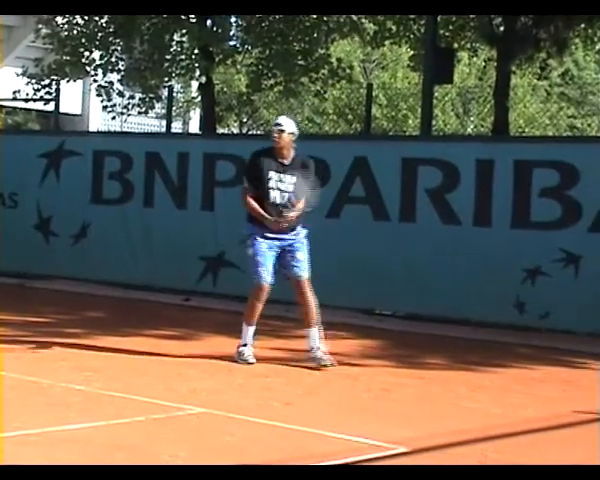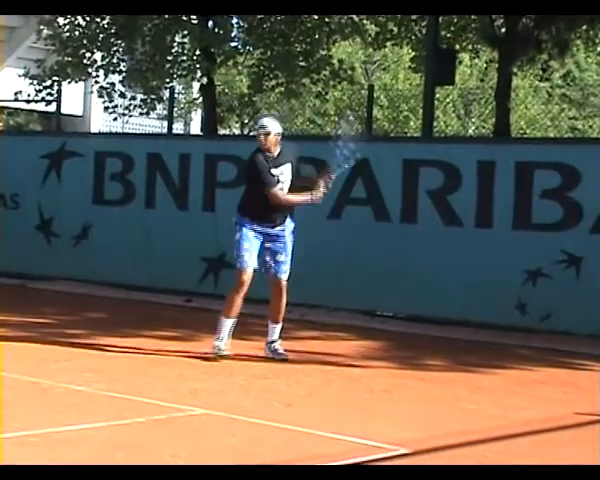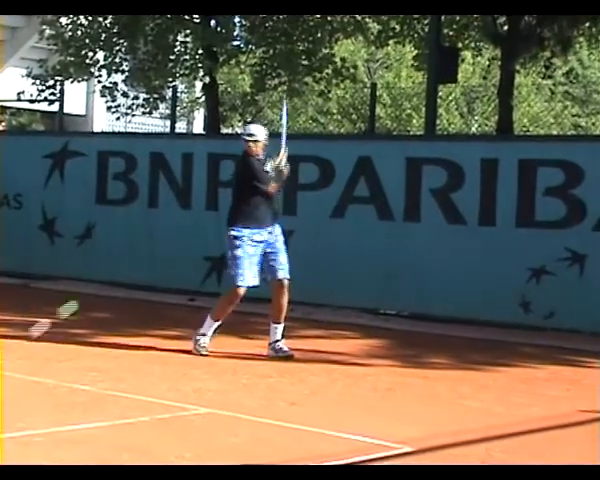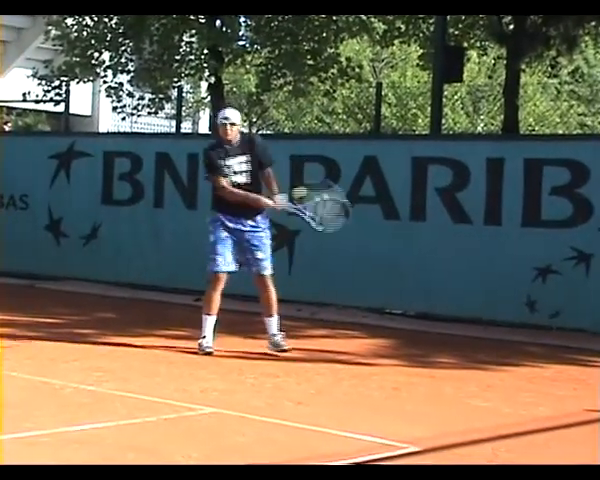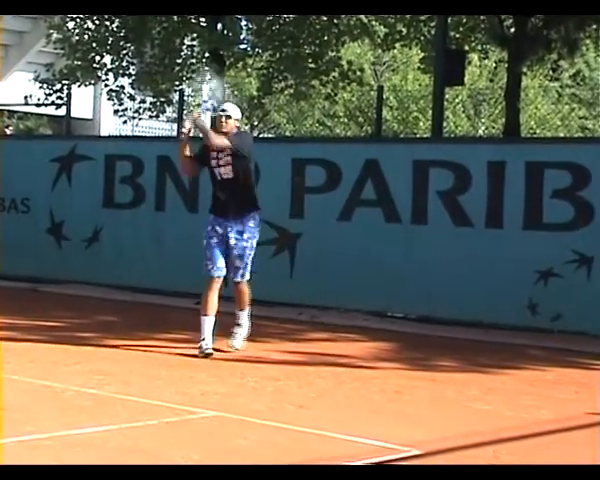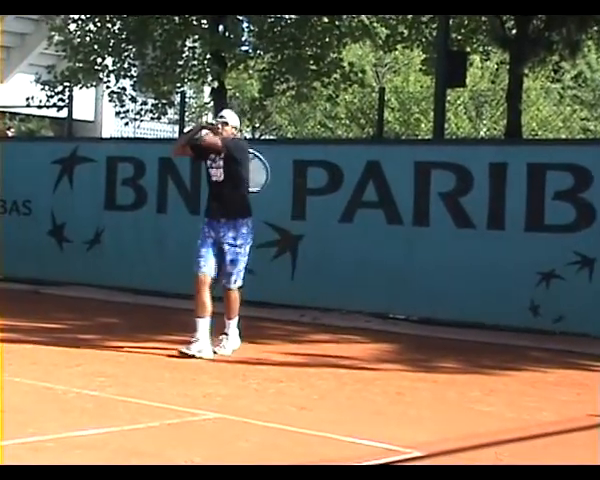
dt=0.2s
person 1, frame 1
left shoulder: (305, 164)
right shoulder: (259, 159)
left elbow: (301, 202)
right elbow: (247, 197)
left wrist: (292, 216)
right wrist: (267, 219)
left hip: (293, 233)
right hip: (262, 232)
left knee: (303, 284)
right knee: (262, 288)
left ankle: (315, 347)
right ankle: (245, 343)
person 1, frame 2
left shoulder: (288, 155)
right shoulder: (257, 160)
right elbow: (277, 198)
left wrist: (316, 185)
right wrist: (311, 197)
left hip: (280, 227)
right hip: (251, 224)
left knee: (279, 284)
right knee: (244, 279)
left ankle: (273, 342)
right ankle: (222, 337)
person 1, frame 3
left shoulder: (263, 158)
right shoulder: (248, 163)
right elbow: (271, 189)
left wrist: (280, 166)
right wrist: (281, 173)
left hip: (270, 230)
right hip: (244, 233)
left knee: (281, 284)
right knee: (238, 291)
left ankle: (275, 341)
right ankle: (203, 334)
person 1, frame 4
left shoulder: (253, 143)
right shoulder: (212, 152)
left elbow: (268, 174)
right elbow: (224, 190)
left wrist: (274, 196)
right wrist: (253, 199)
left hip: (255, 220)
right hip: (224, 220)
left knee: (264, 277)
right knee: (219, 278)
left ankle: (274, 335)
right ankle: (206, 336)
person 1, frame 5
left shoulder: (244, 138)
right shoulder: (205, 147)
left elbow: (218, 142)
right elbow: (188, 170)
left wrist: (202, 125)
right wrist: (185, 139)
left hip: (244, 220)
right hip: (217, 219)
left knee: (239, 279)
right knee: (214, 279)
left ankle: (241, 325)
right ankle: (205, 339)
person 1, frame 6
left shoulder: (239, 146)
right shoulder: (208, 149)
left elbow: (209, 140)
right elbow: (178, 149)
left wrist: (204, 131)
right wrist: (196, 129)
left hip: (237, 224)
right hip: (212, 222)
left knee: (230, 285)
right knee: (203, 279)
left ankle: (231, 335)
right ankle: (201, 341)
